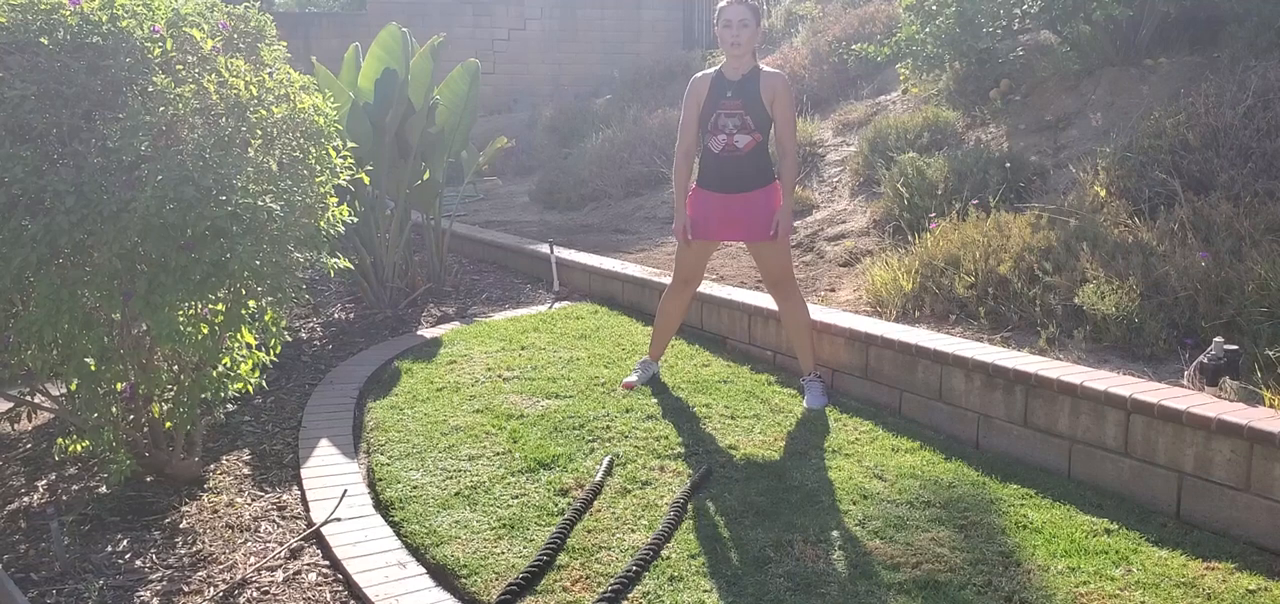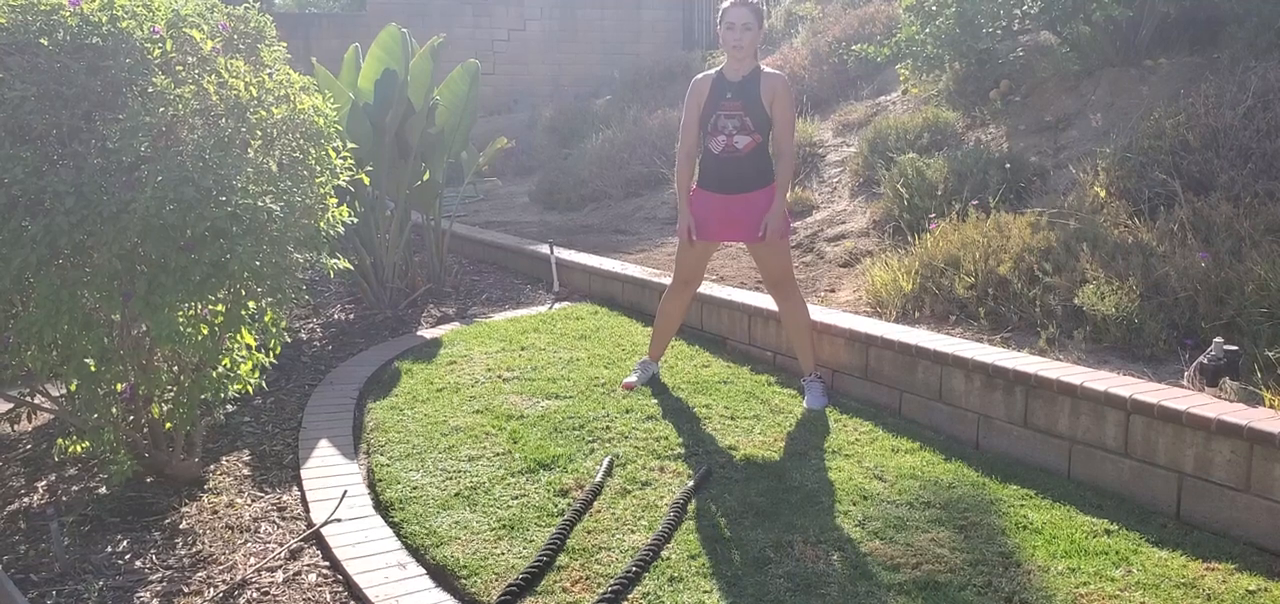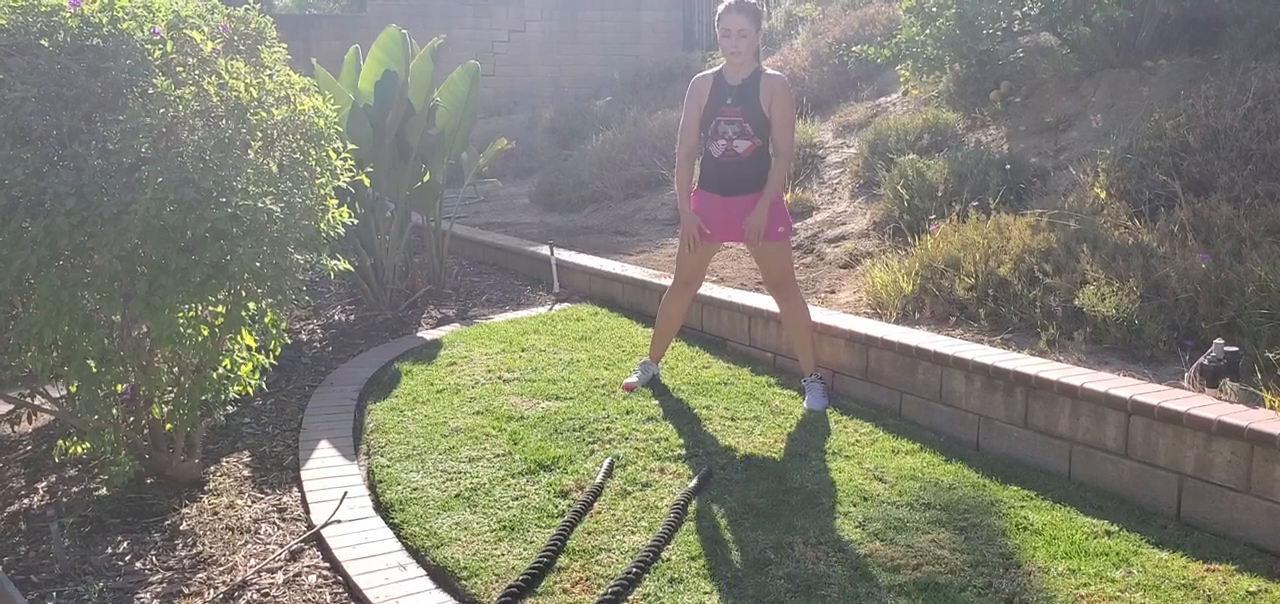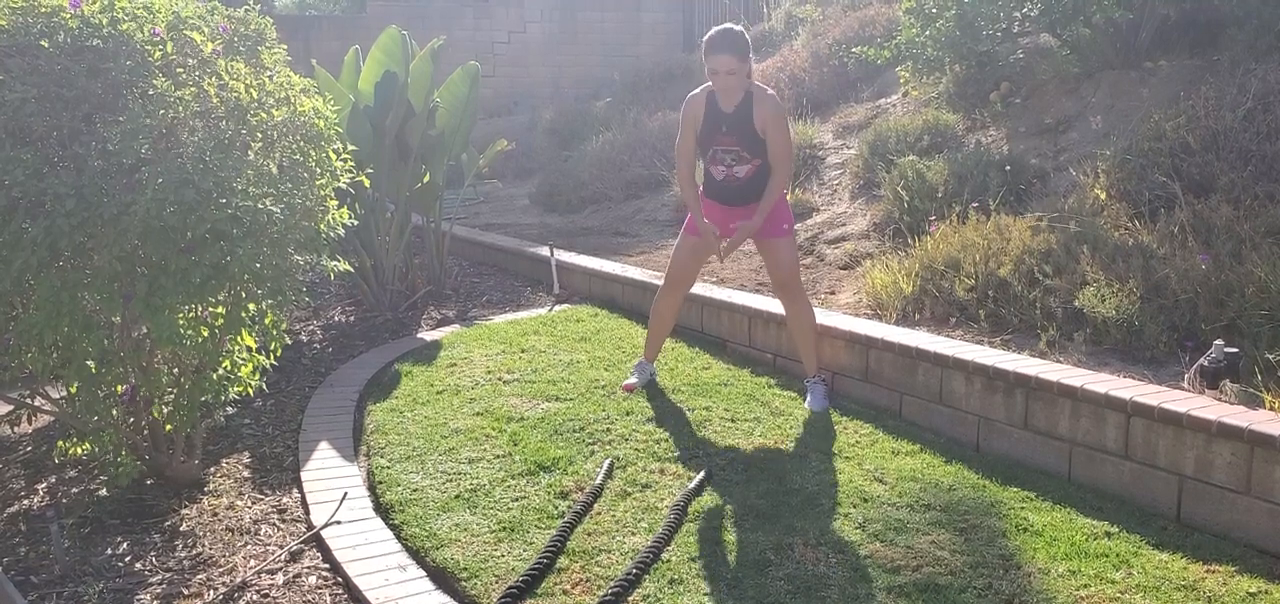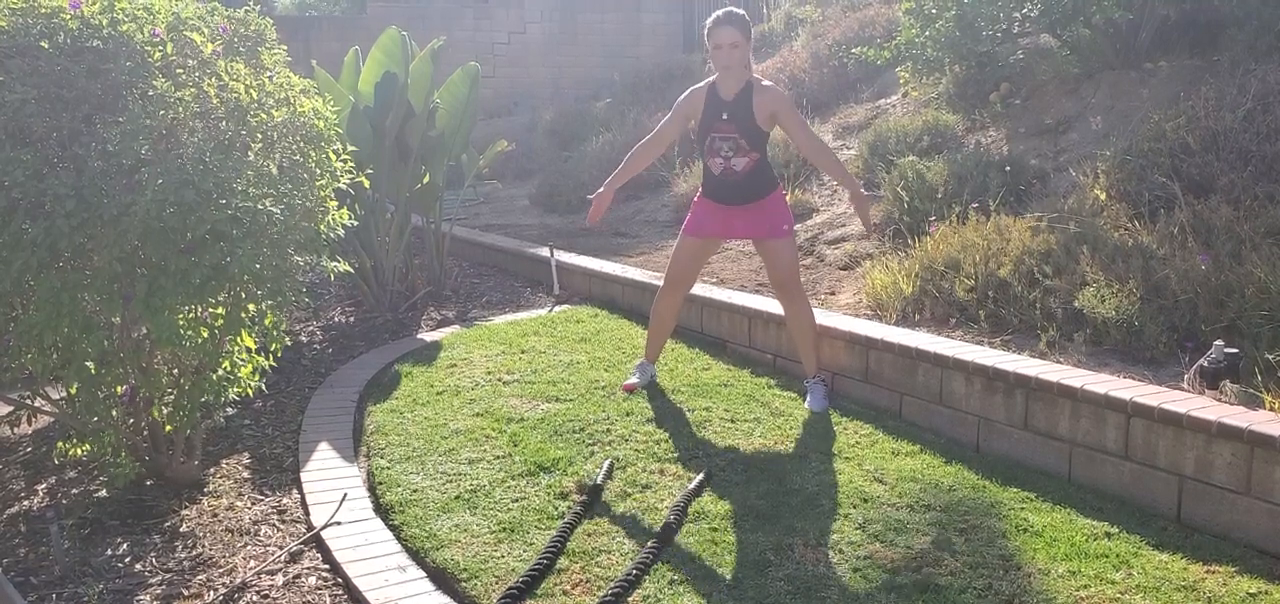
dt=0.7s
person 1, frame 1
left shoulder: (773, 83)
right shoulder: (701, 84)
left elbow: (788, 150)
right elbow: (685, 150)
left wrist: (786, 208)
right wrist: (679, 209)
left hip: (759, 198)
right hip: (708, 198)
left knee: (783, 287)
right knee: (682, 282)
left ankle: (811, 376)
right ankle: (650, 361)
person 1, frame 2
left shoulder: (774, 84)
right shoulder: (702, 85)
left elbow: (785, 151)
right elbow: (686, 151)
left wrist: (778, 208)
right wrist: (683, 209)
left hip: (757, 199)
right hip: (708, 199)
left knee: (783, 286)
right knee: (682, 283)
left ankle: (811, 377)
right ankle: (650, 362)
person 1, frame 3
left shoulder: (774, 86)
right shoulder: (702, 85)
left elbow: (783, 154)
right elbow: (685, 152)
left wrist: (762, 210)
right wrist: (685, 211)
left hip: (759, 201)
right hip: (708, 200)
left knee: (783, 288)
right knee: (683, 284)
left ankle: (812, 377)
right ankle: (650, 363)
person 1, frame 4
left shoulder: (767, 104)
right shoulder: (695, 104)
left elbow: (782, 170)
right elbow: (684, 171)
left wrist: (754, 223)
right wrist: (702, 223)
left hip: (763, 206)
right hip: (713, 205)
left knee: (790, 288)
right knee: (673, 284)
left ankle: (814, 379)
right ankle: (646, 364)
person 1, frame 5
left shoulder: (768, 96)
right shoulder: (696, 97)
left elbow: (812, 146)
right elbow: (654, 144)
left wrist: (854, 190)
right wrist: (609, 187)
left hip: (763, 204)
right hip: (711, 205)
left knee: (789, 290)
right knee: (672, 285)
left ankle: (815, 379)
right ankle: (646, 365)
